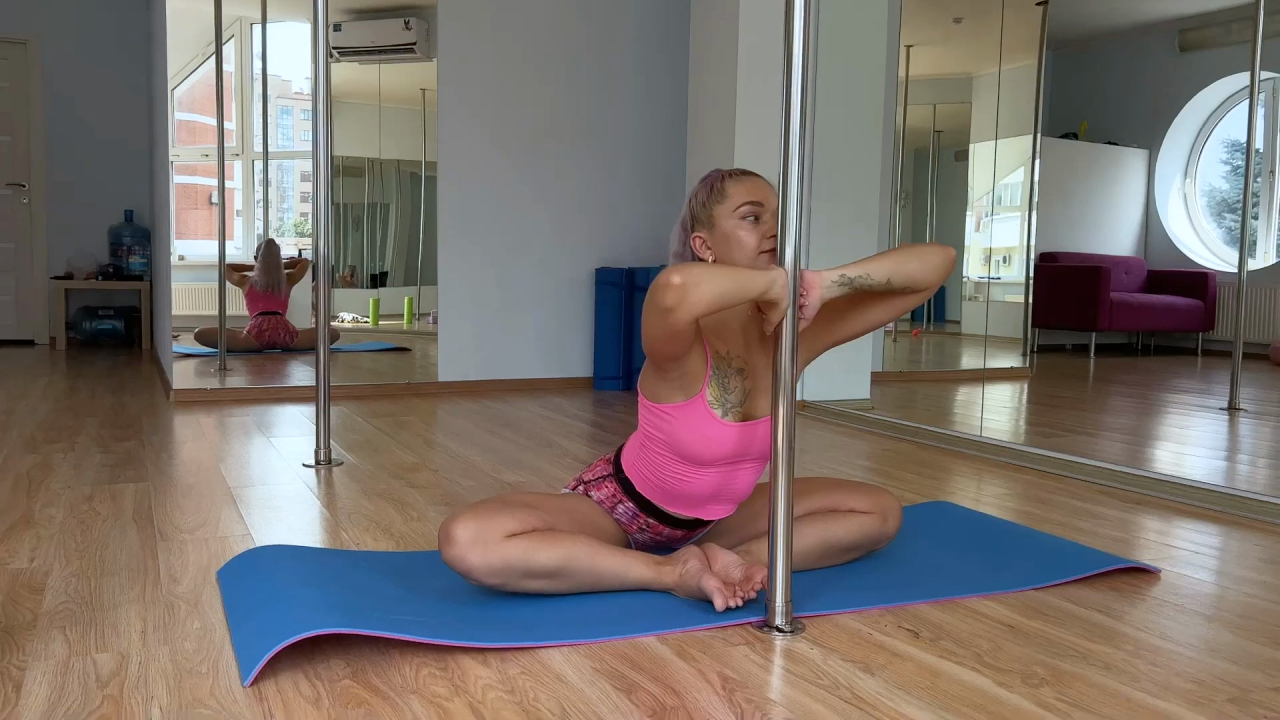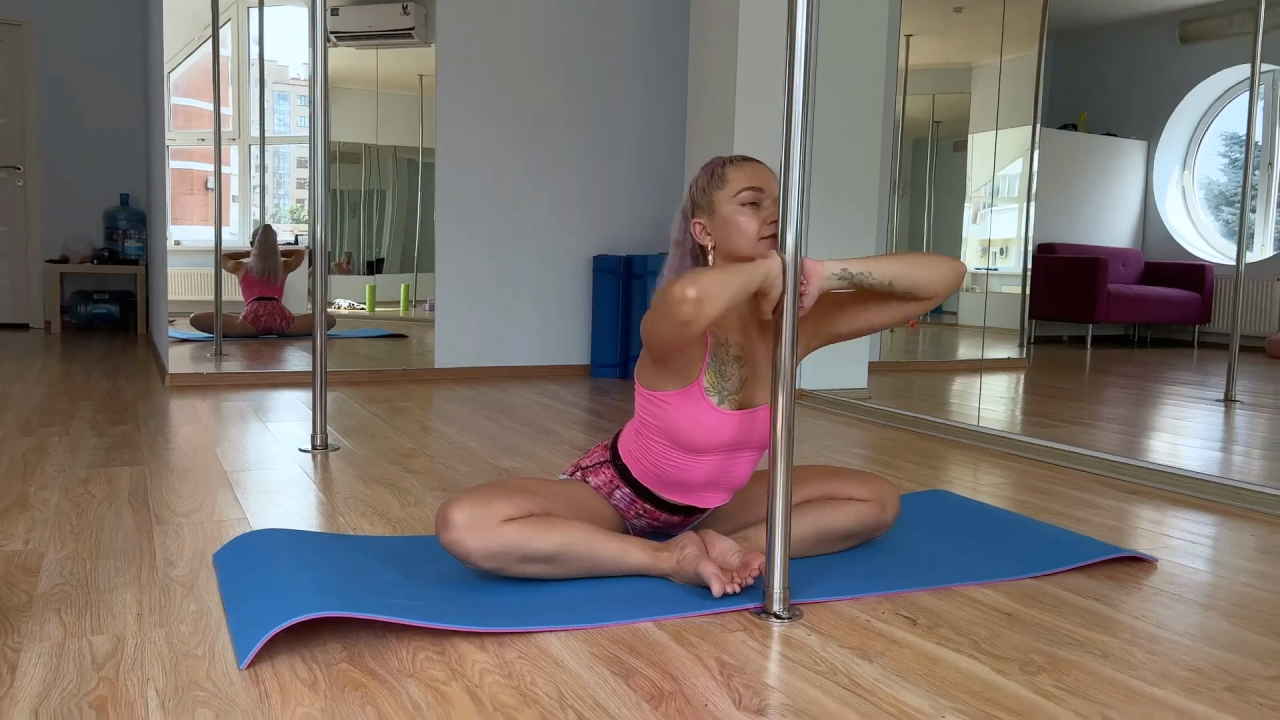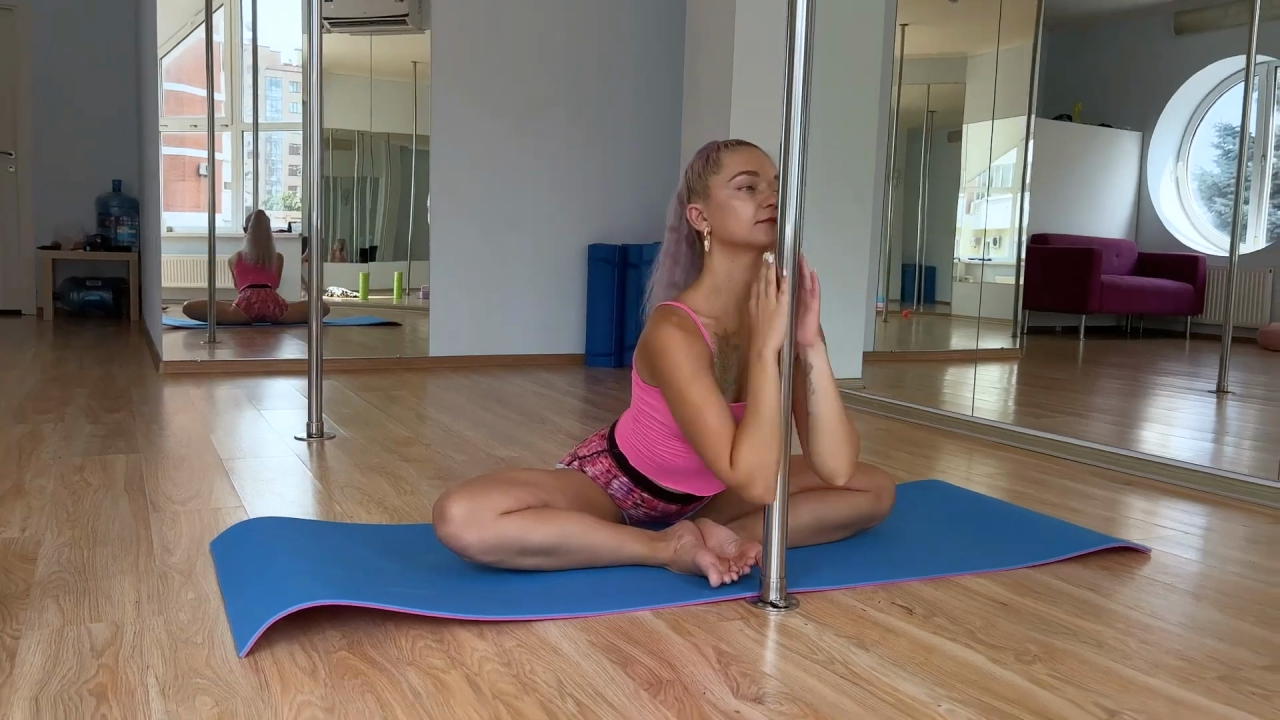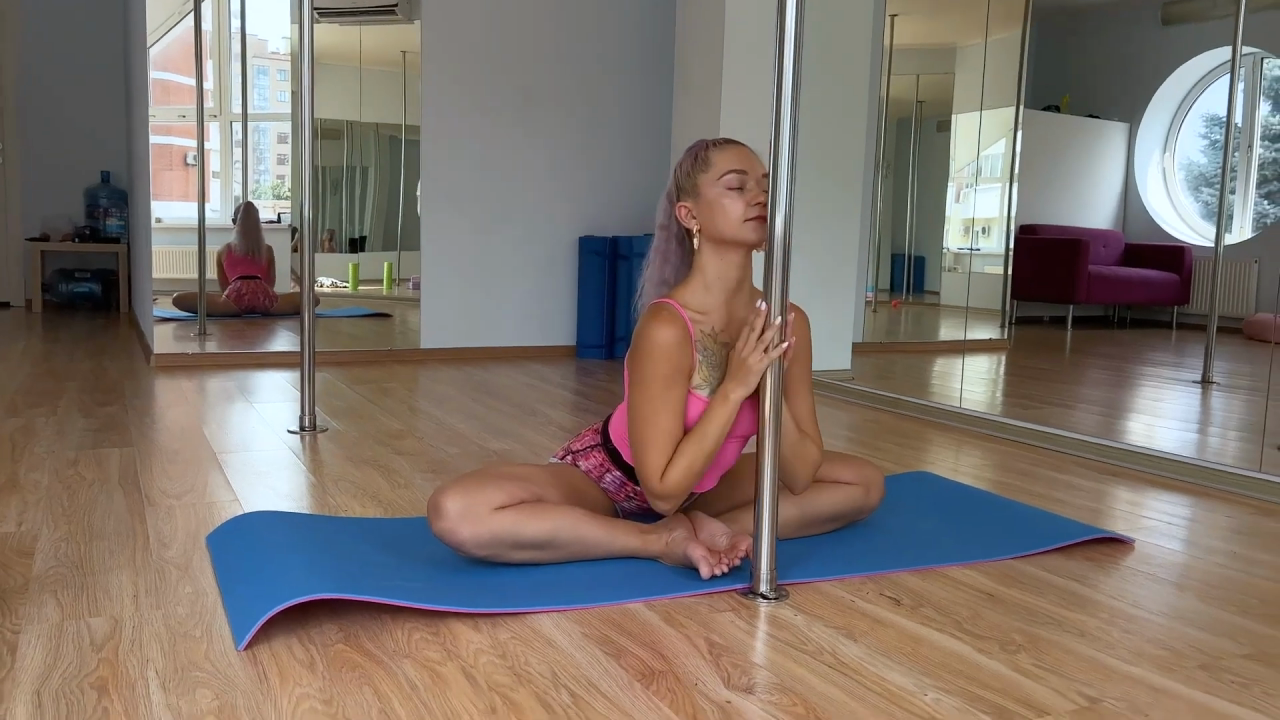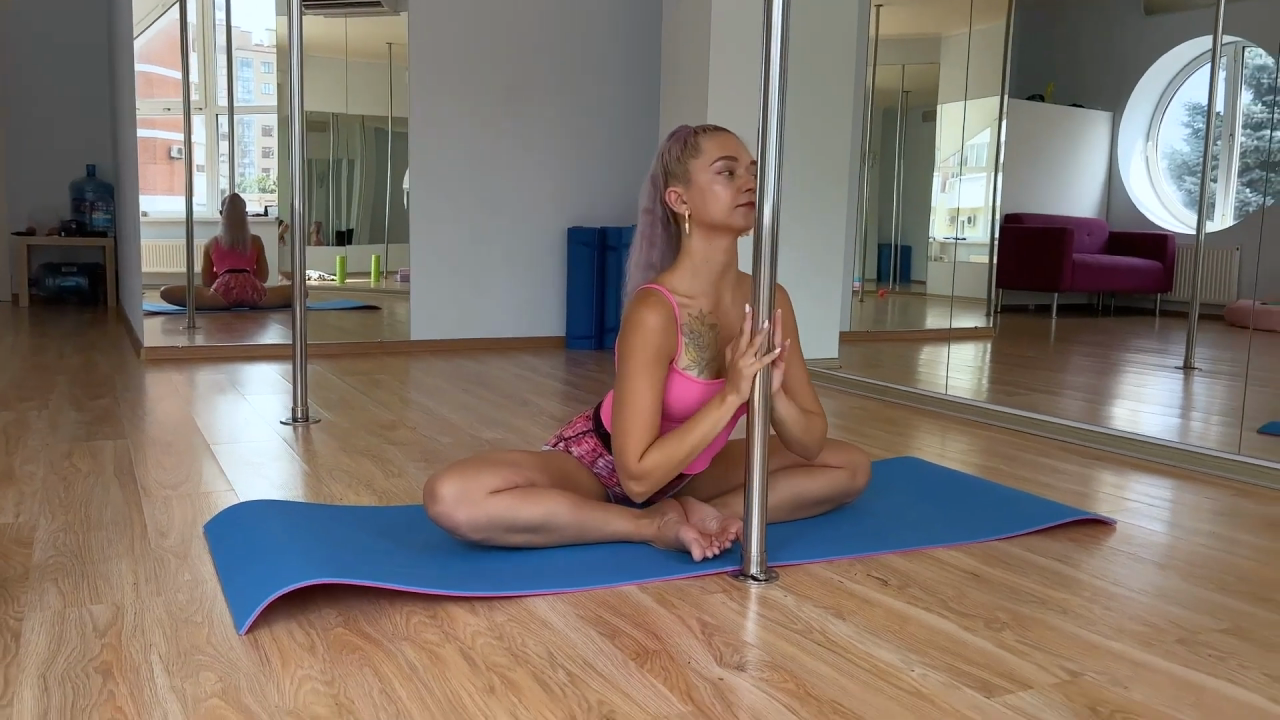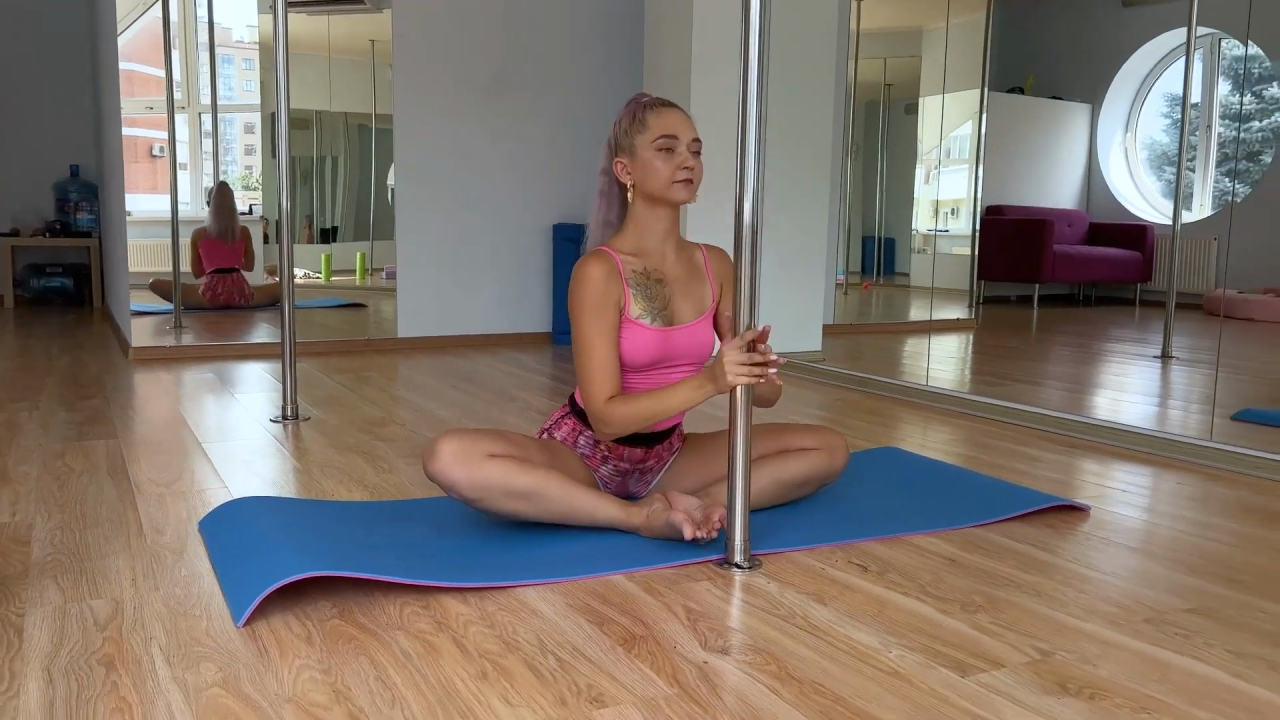
dt=0.4s
person 1, frame 1
left shoulder: (796, 333)
right shoulder: (681, 345)
left elbow: (939, 262)
right elbow: (675, 286)
left wrist: (826, 281)
right wrist: (773, 280)
left hip: (713, 519)
right hip: (616, 510)
left knee: (880, 512)
right knee: (467, 542)
left ankle: (727, 564)
right ankle: (672, 572)
person 1, frame 2
left shoulder: (798, 324)
right shoulder: (673, 328)
left elbow: (946, 276)
right elbow: (686, 296)
left wrist: (829, 273)
right wrist: (765, 269)
left hip: (707, 508)
right hip: (614, 497)
left knee: (877, 499)
right knee: (465, 525)
left ankle: (715, 548)
right ankle: (669, 558)
person 1, frame 3
left shoulder: (793, 319)
right shoulder: (674, 331)
left elbow: (837, 470)
right elbow: (755, 484)
left wrist: (810, 345)
right wrist: (767, 345)
left hip: (702, 497)
right hip: (611, 487)
left knee: (874, 491)
right knee: (460, 518)
left ankle: (714, 536)
right ankle: (668, 549)
person 1, frame 4
left shoulder: (787, 325)
right shoulder: (666, 328)
left elbow: (800, 476)
right elbow: (662, 490)
right wrist: (735, 387)
left hip: (695, 489)
right hip: (605, 480)
left knee: (864, 483)
right knee: (455, 514)
left ankle: (712, 530)
right ankle: (663, 542)
person 1, frame 5
left shoulder: (770, 302)
right shoulder: (653, 312)
left elbow: (812, 442)
right elbow: (638, 476)
left wrist: (771, 392)
right wrist: (731, 396)
left hip: (685, 474)
right hip: (597, 468)
left knee: (851, 466)
right knee: (450, 499)
right ankle: (654, 526)
person 1, frame 6
left shoulder: (714, 264)
right shoulder: (599, 271)
left elbow: (769, 393)
right elbow: (606, 416)
left wrist: (753, 368)
right wrist: (710, 381)
left hip: (664, 456)
right hip: (583, 455)
left knee: (829, 449)
right knee: (447, 458)
right ankle: (640, 516)
